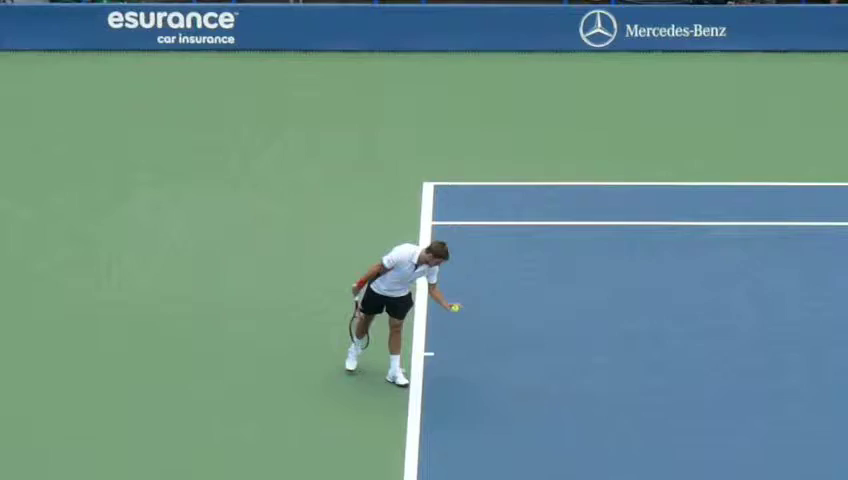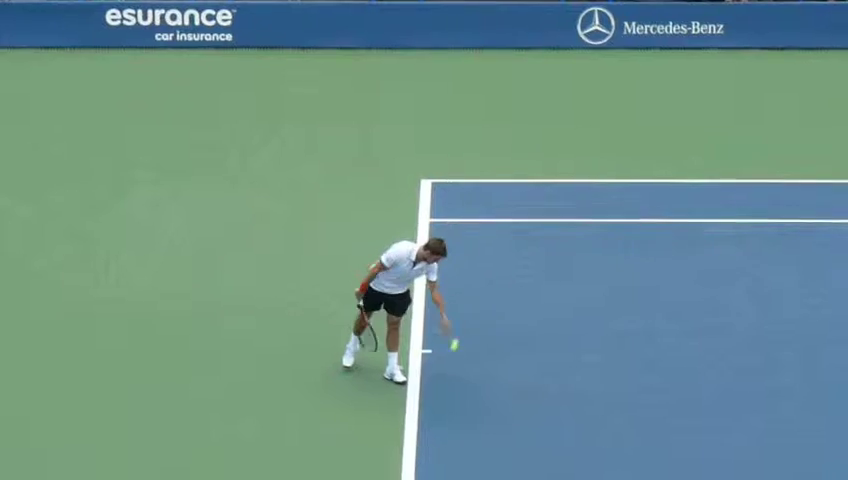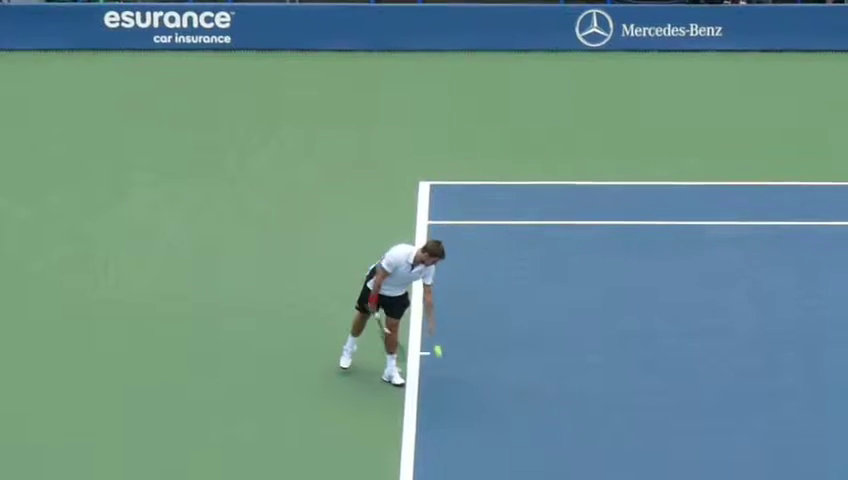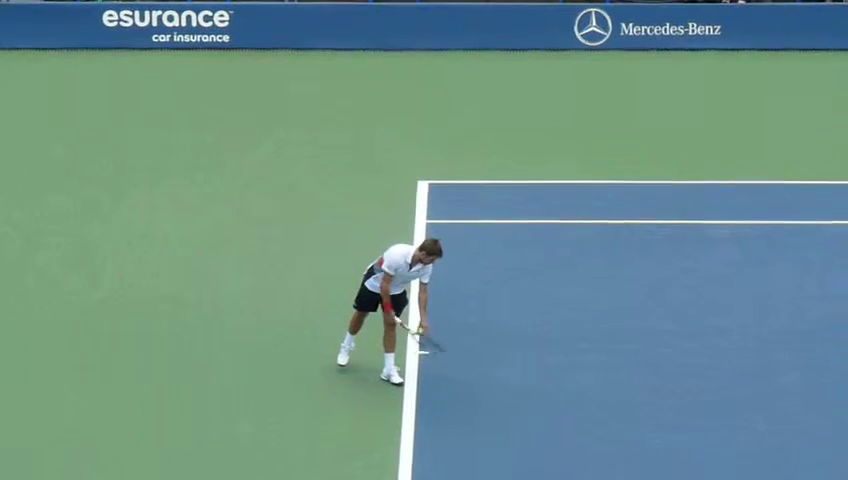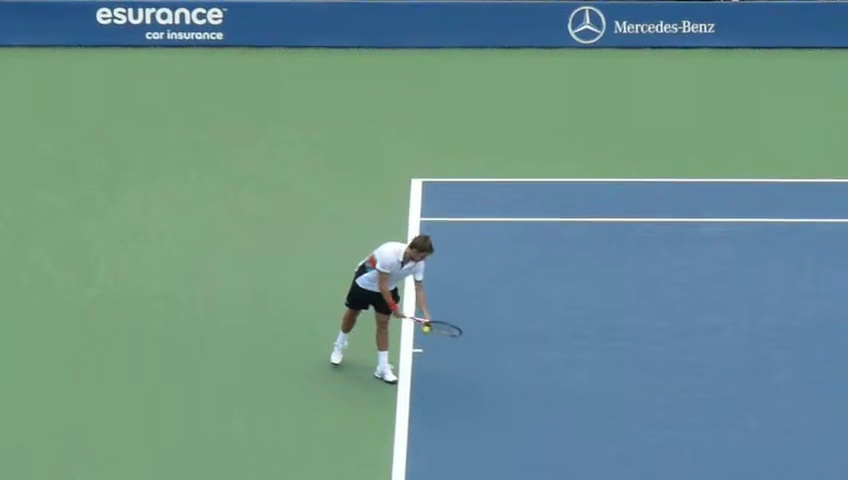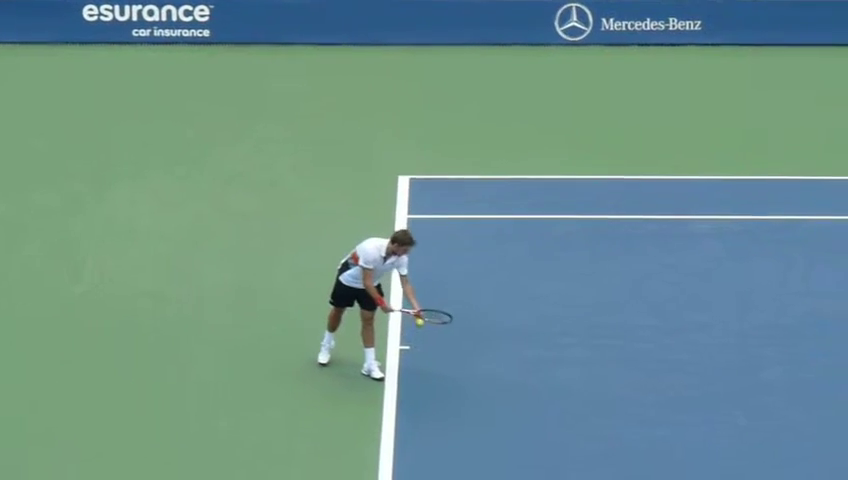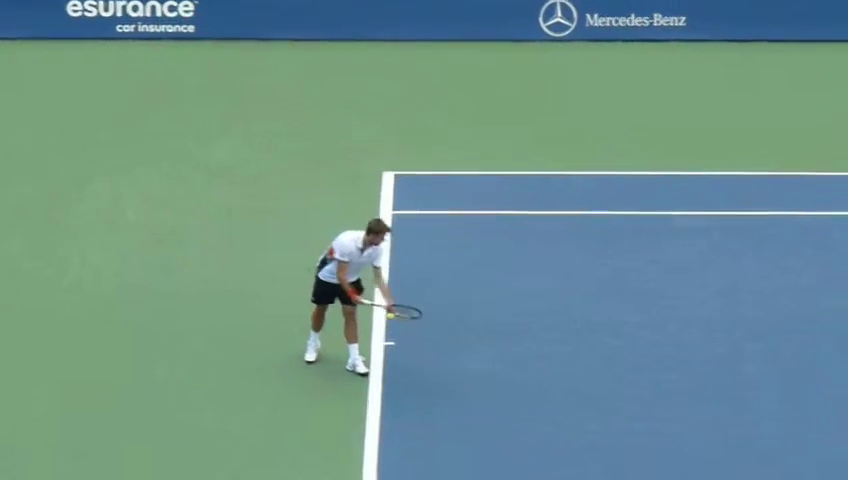
dt=0.2s
person 1, frame 1
left shoulder: (432, 267)
right shoulder: (403, 253)
left elbow: (432, 289)
right elbow: (377, 268)
left wrist: (446, 305)
right wrist: (359, 284)
left hip: (400, 295)
right hip: (377, 289)
left knee: (396, 327)
right knee: (366, 319)
left ankle: (395, 371)
right ankle: (354, 352)
person 1, frame 2
left shoulder: (431, 265)
right shoulder: (400, 251)
left elbow: (434, 289)
right elbow: (376, 269)
left wrist: (443, 316)
right wrist: (362, 288)
left hip: (399, 293)
right hip: (376, 285)
left knee: (394, 324)
right knee: (364, 316)
left ankle: (392, 368)
right ankle: (352, 348)
person 1, frame 3
left shoulder: (429, 268)
right shoulder: (398, 254)
left elbow: (428, 293)
right elbow: (380, 279)
left wrist: (430, 321)
right wrist: (372, 301)
left hip: (397, 294)
right hip: (376, 287)
left knee: (393, 326)
right knee: (363, 316)
left ankle: (391, 370)
right ankle: (349, 349)
person 1, frame 4
left shoulder: (426, 266)
right shoulder: (397, 255)
left elbow: (423, 291)
right elbow: (385, 284)
left wrist: (423, 318)
right wrist: (387, 308)
left hip: (396, 292)
right hip: (373, 285)
left knee: (391, 325)
right knee: (360, 315)
left ankle: (389, 370)
right ankle: (347, 347)
person 1, frame 5
left shoulder: (418, 263)
right shoulder: (388, 253)
left elbow: (419, 289)
right elbow: (383, 285)
left wrist: (426, 314)
right wrist: (394, 307)
left hip: (387, 288)
right hip: (364, 283)
left knee: (383, 323)
right knee: (352, 314)
left ankle: (383, 368)
right ankle: (340, 345)
person 1, frame 6
left shoulder: (401, 258)
right shoulder: (370, 249)
left elbow: (405, 283)
right elbow: (366, 281)
left wrist: (415, 306)
right wrist: (381, 302)
left hip: (371, 285)
right hip: (347, 281)
left knee: (368, 320)
right knee: (337, 312)
left ankle: (370, 365)
right ankle: (327, 345)
person 1, frame 7
left shoulder: (377, 249)
right shoulder: (346, 241)
left elbow: (378, 276)
right elbow: (340, 274)
left wrist: (388, 299)
right wrist: (353, 295)
left hip: (351, 280)
right hip: (327, 277)
left knee: (350, 315)
right knee: (320, 310)
left ankle: (354, 360)
right ankle: (313, 344)
